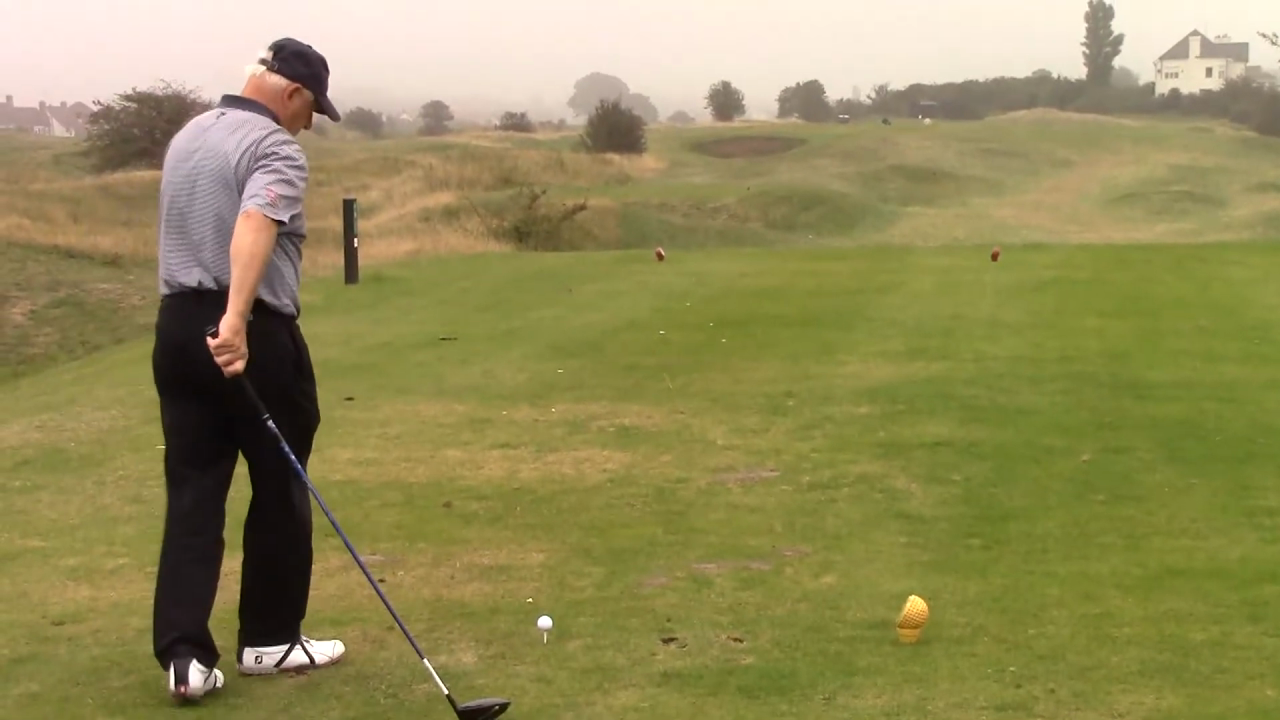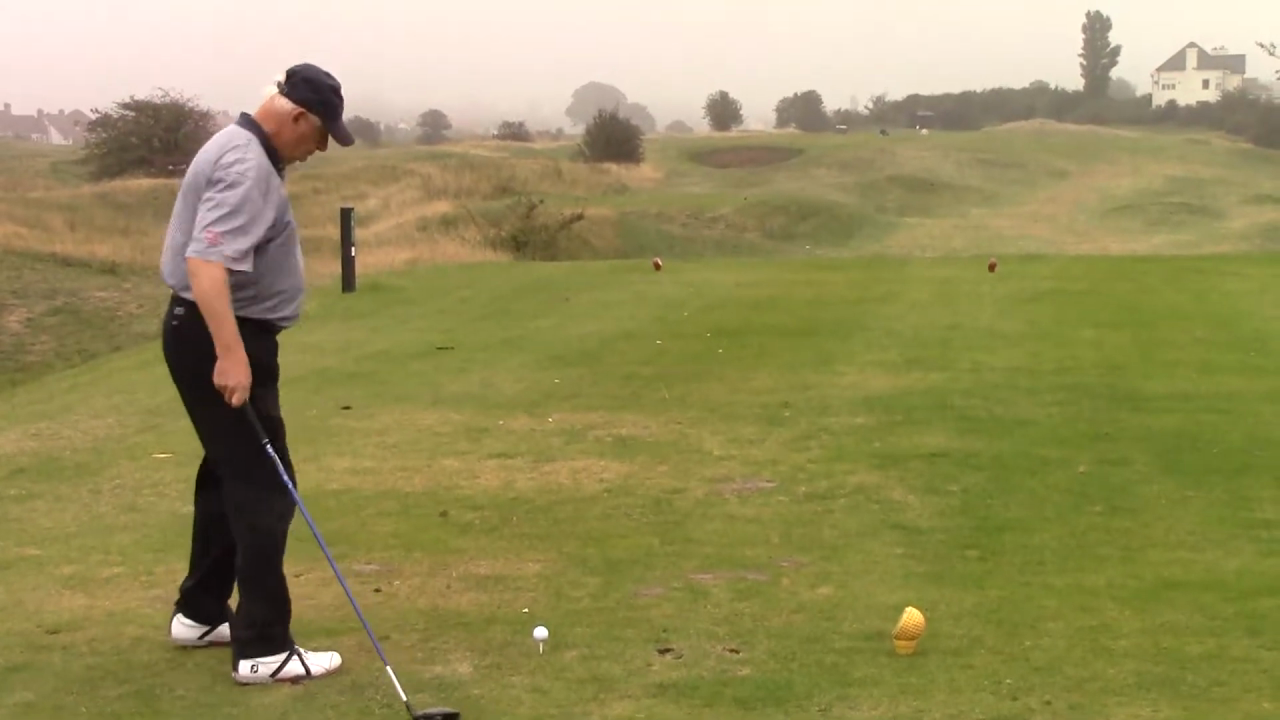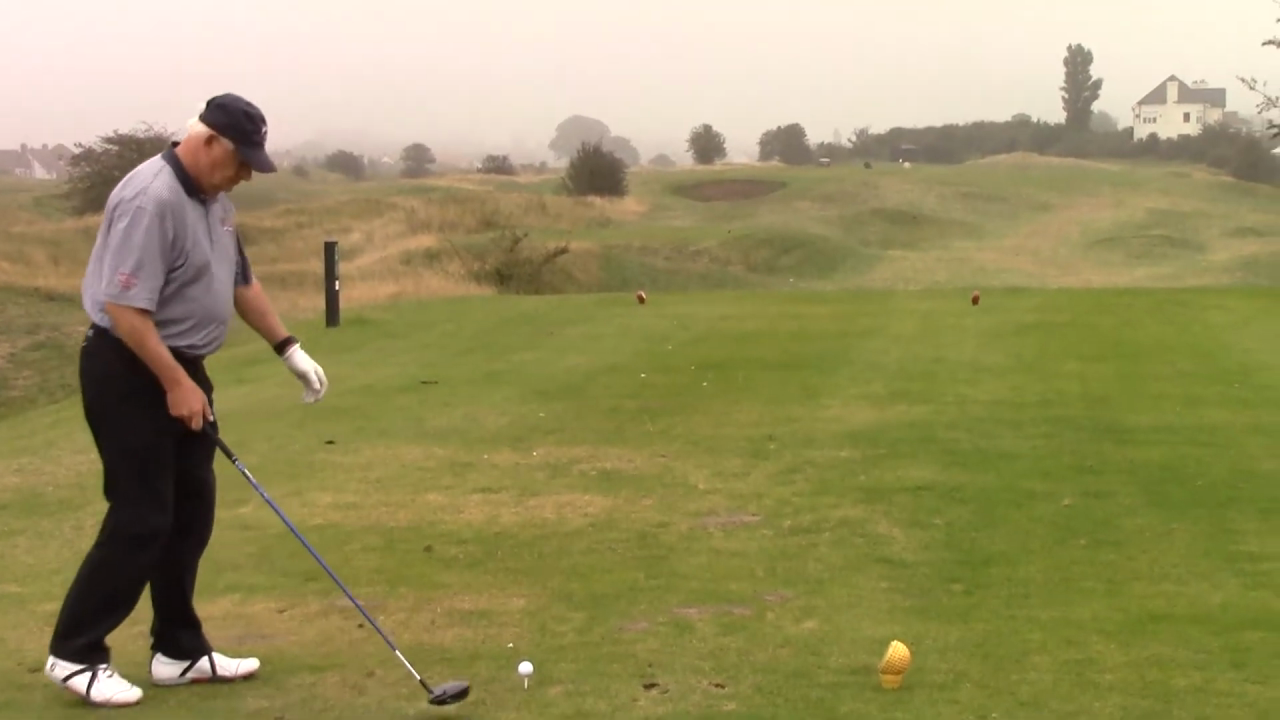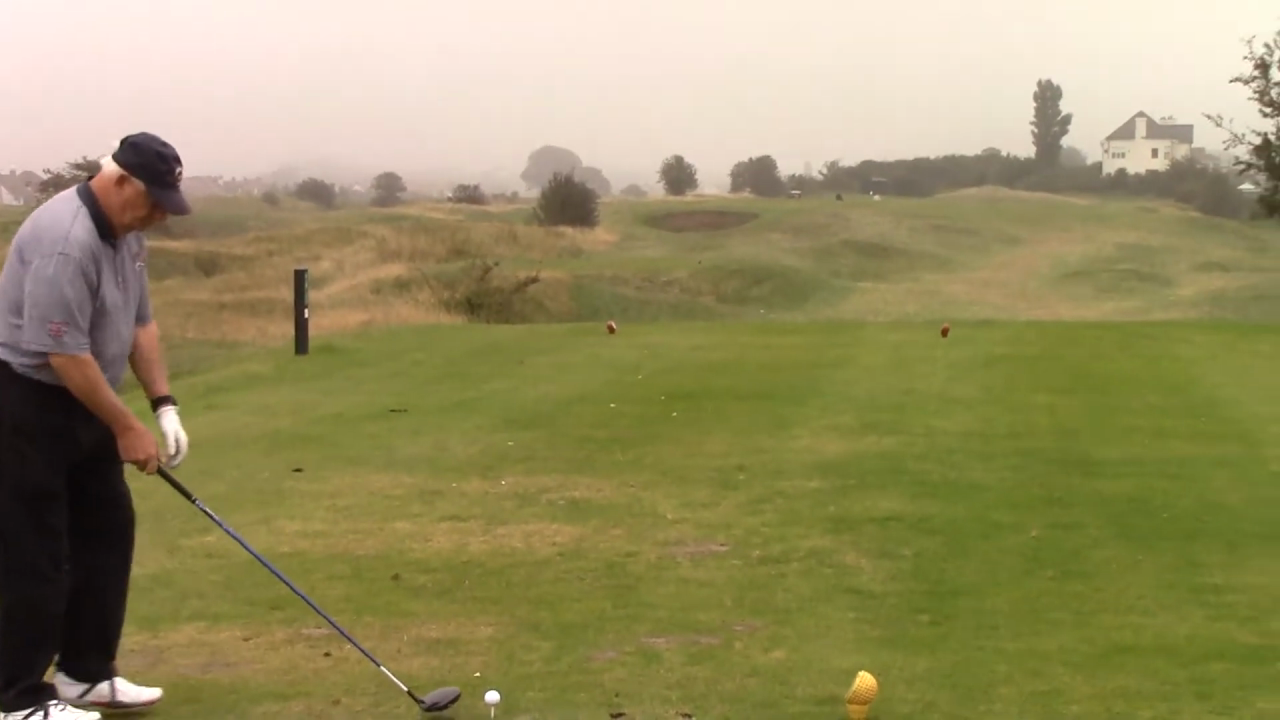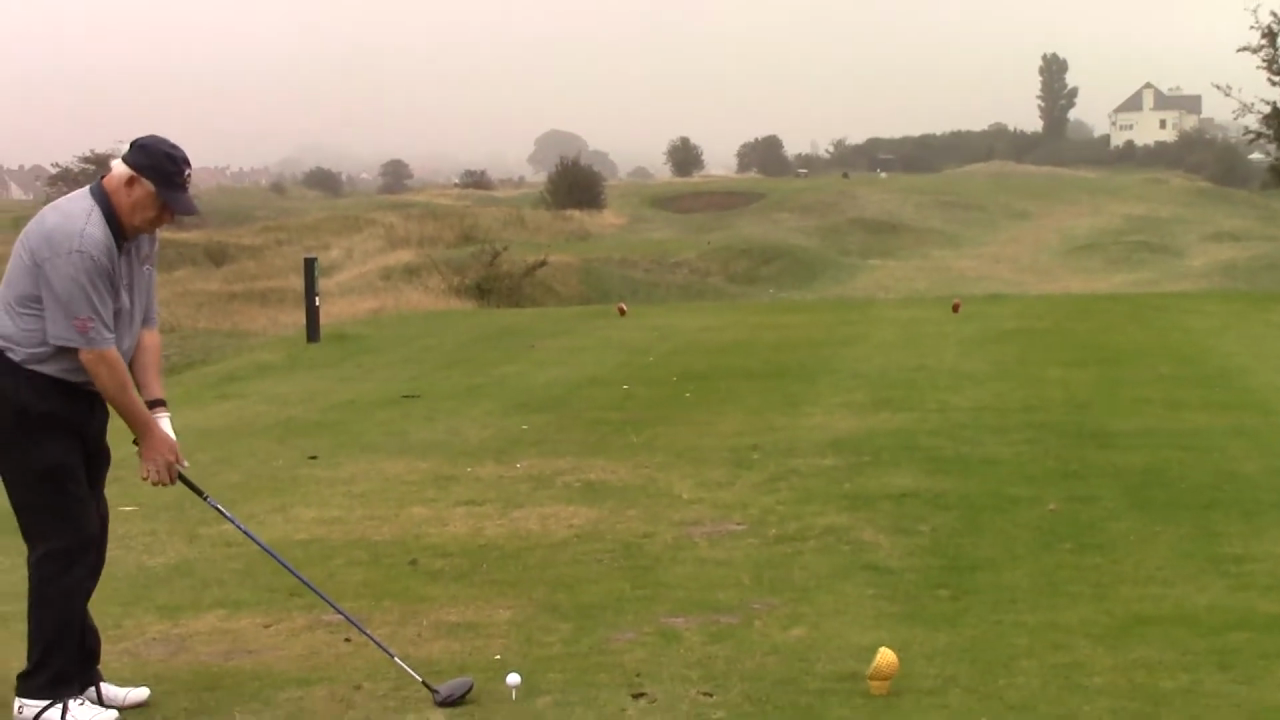
dt=0.5s
person 1, frame 1
left shoulder: (186, 137)
right shoulder: (276, 147)
right elbow: (255, 225)
right wrist: (236, 319)
left hip: (177, 327)
right hip: (254, 332)
left knee: (192, 494)
right knee: (280, 489)
left ankle: (185, 655)
right ankle: (269, 639)
person 1, frame 2
left shoulder: (250, 155)
right shoulder: (245, 168)
right elbow: (204, 264)
right wrist: (231, 356)
left hip: (235, 338)
right hip: (216, 341)
left knee: (230, 476)
right knee: (260, 488)
left ankle: (200, 612)
right ankle: (263, 648)
person 1, frame 3
left shoulder: (212, 198)
right shoulder: (150, 199)
left elbow: (241, 282)
right elbow: (123, 306)
left wrist: (289, 348)
right wrist: (178, 384)
left hip: (178, 369)
right hip: (130, 372)
left knee: (190, 511)
right knee: (142, 515)
left ankle: (178, 649)
right ankle: (75, 652)
person 1, frame 4
left shoulder: (125, 232)
right shoulder: (63, 241)
left elbow: (139, 324)
right elbow: (66, 355)
left wrist: (163, 407)
right wrist: (126, 428)
left hip: (78, 405)
left knee: (107, 531)
left ankle: (85, 673)
person 1, frame 5
left shoulder: (137, 233)
right shoulder: (76, 240)
left elbow: (144, 328)
right elbow: (97, 352)
left wrist: (159, 414)
right wrist: (145, 435)
left hip: (76, 397)
left knee: (84, 537)
right knee: (67, 538)
